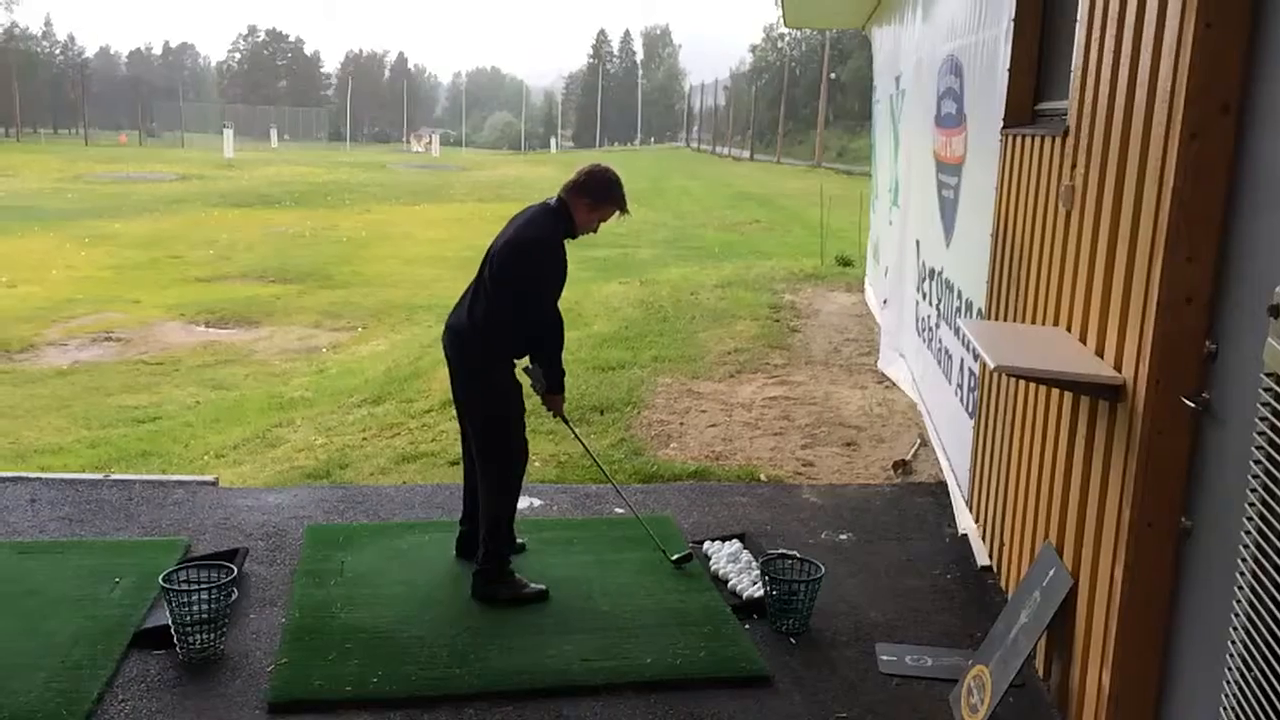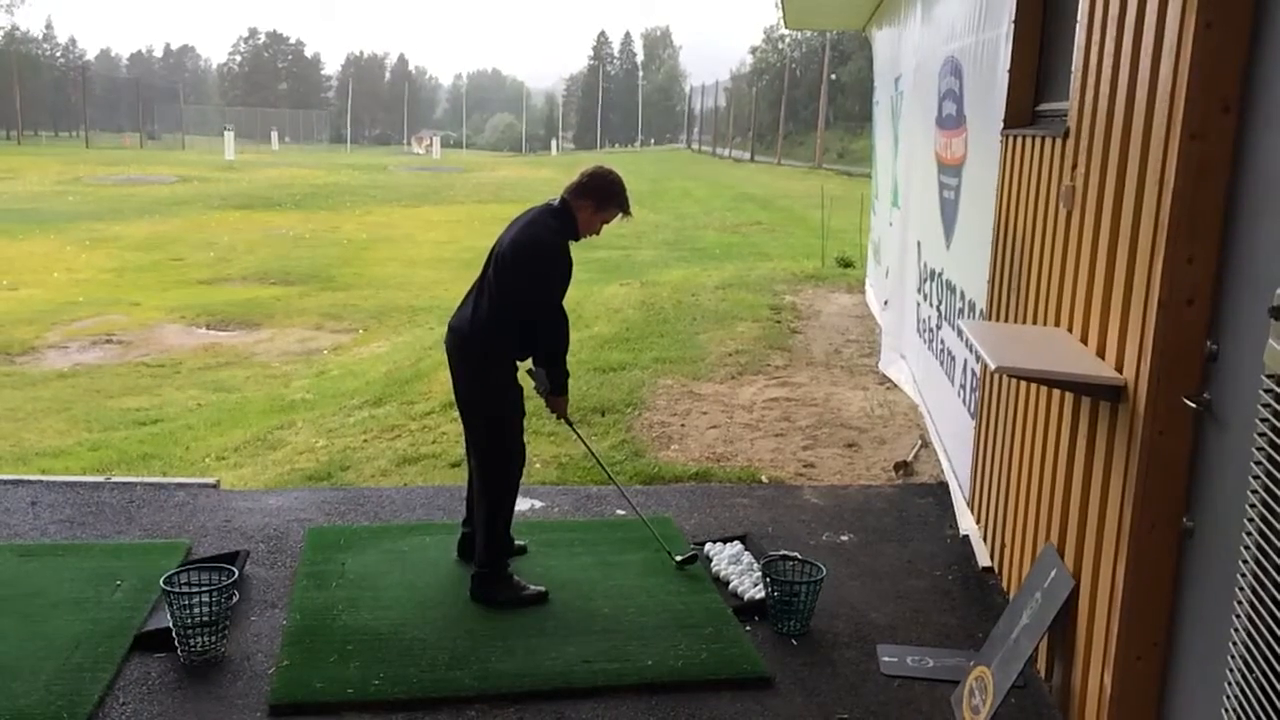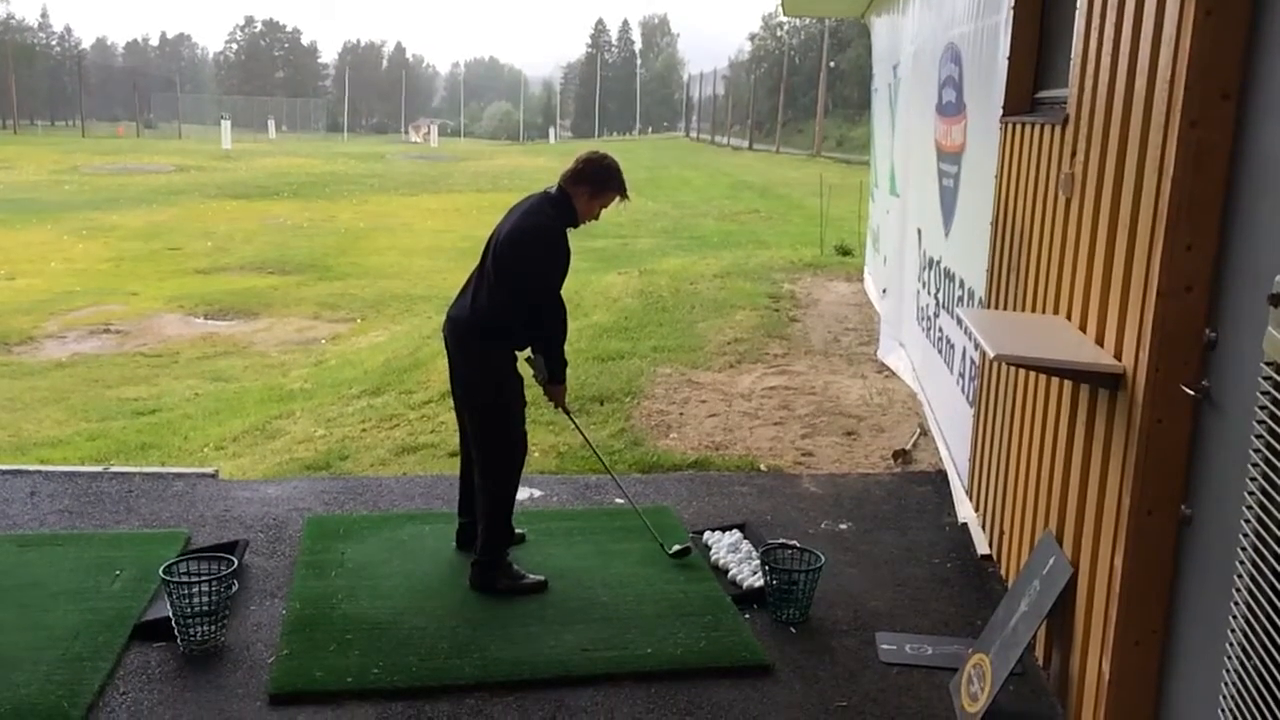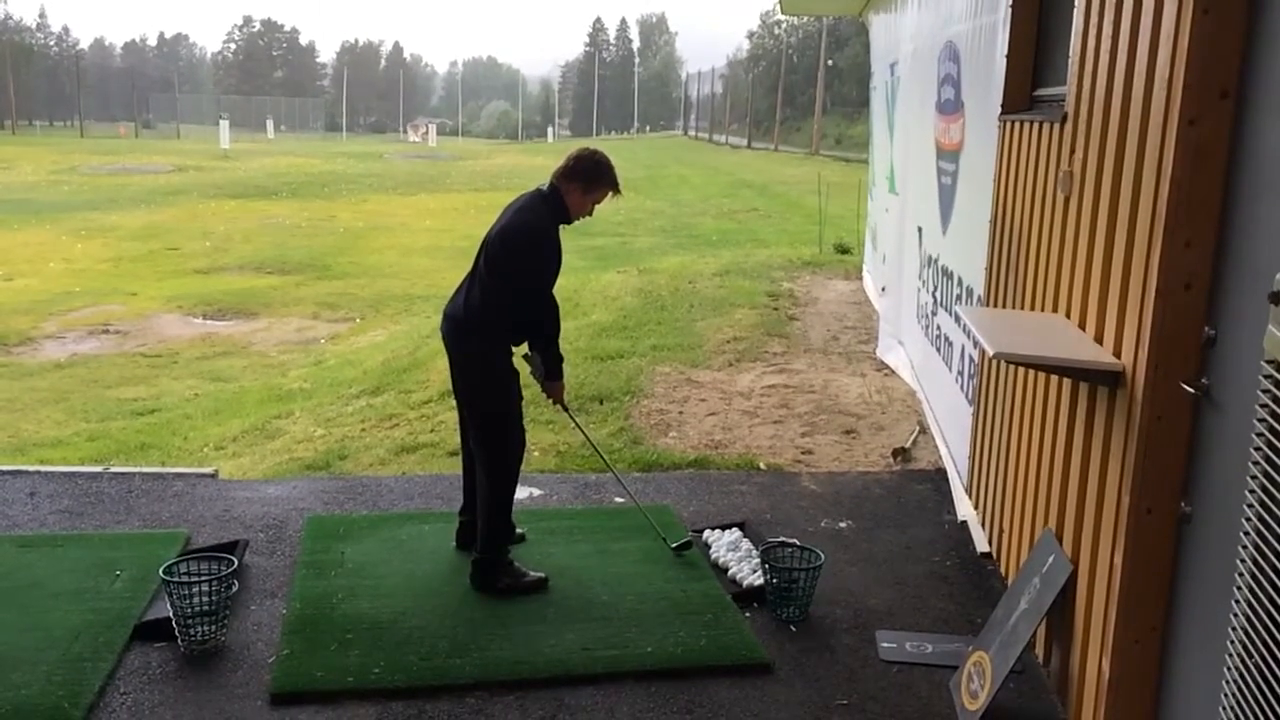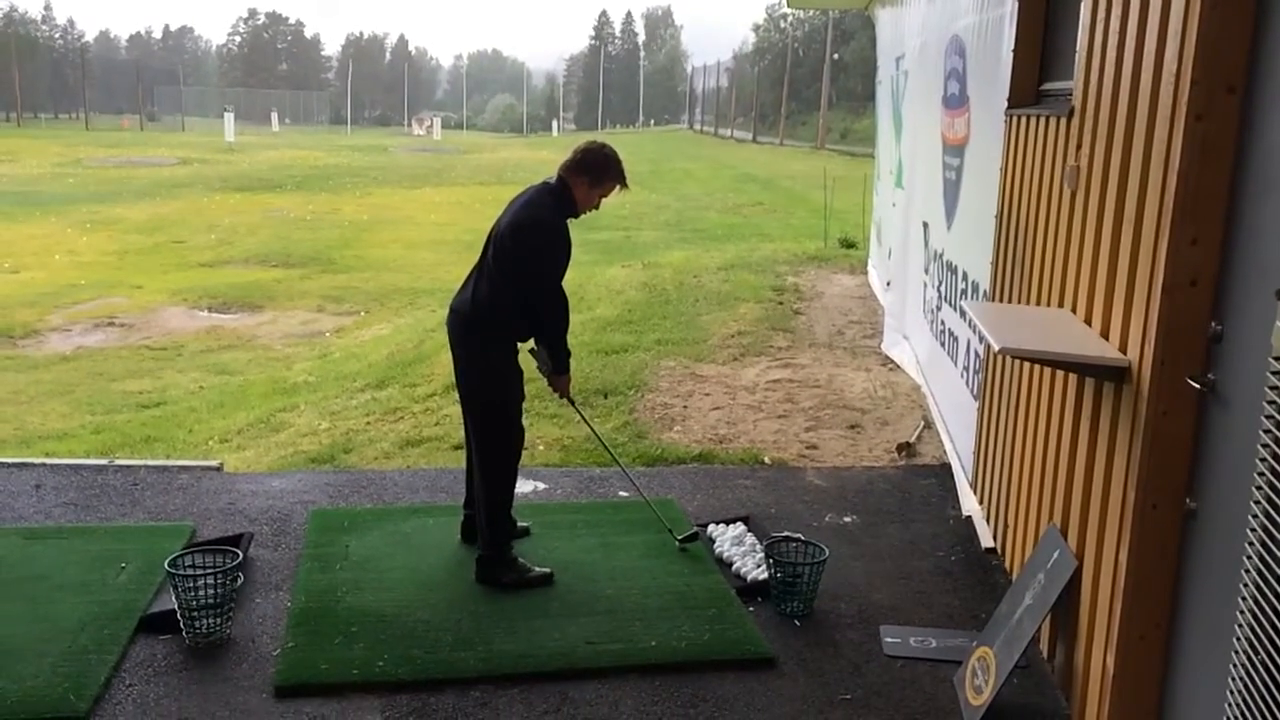
dt=1s
person 1, frame 1
left shoulder: (537, 218)
right shoulder: (543, 243)
right elbow: (544, 319)
left wrist: (543, 371)
right wrist: (554, 383)
left hip: (467, 340)
right hip: (483, 353)
left knee: (484, 447)
right knee: (505, 456)
left ankle: (474, 536)
right ankle: (492, 575)
person 1, frame 2
left shoulder: (540, 220)
right shoulder: (549, 246)
right elbow: (549, 321)
left wrist: (545, 371)
right wrist: (557, 384)
left hip: (470, 341)
right hip: (485, 355)
left knee: (488, 450)
right knee: (502, 459)
left ankle: (476, 538)
right ankle: (490, 576)
person 1, frame 3
left shoulder: (537, 208)
right shoulder: (546, 233)
right elbow: (547, 310)
left wrist: (540, 355)
right wrist: (555, 373)
left hip: (466, 331)
right hip: (484, 345)
left knee: (481, 439)
right knee: (504, 448)
left ankle: (473, 528)
right ankle: (490, 565)
person 1, frame 4
left shoulder: (532, 206)
right shoulder: (537, 229)
right elbow: (539, 305)
left wrist: (541, 357)
right wrist: (552, 369)
left hip: (467, 328)
right hip: (481, 340)
left knee: (483, 436)
right knee: (504, 444)
left ankle: (475, 526)
right ankle: (491, 563)
person 1, frame 5
left shoulder: (538, 199)
right shoulder: (546, 225)
right elbow: (548, 301)
left wrist: (548, 352)
right wrist: (559, 364)
left hip: (473, 323)
right hip: (486, 336)
left knee: (487, 432)
right knee: (501, 440)
left ankle: (480, 520)
right ankle: (494, 558)
